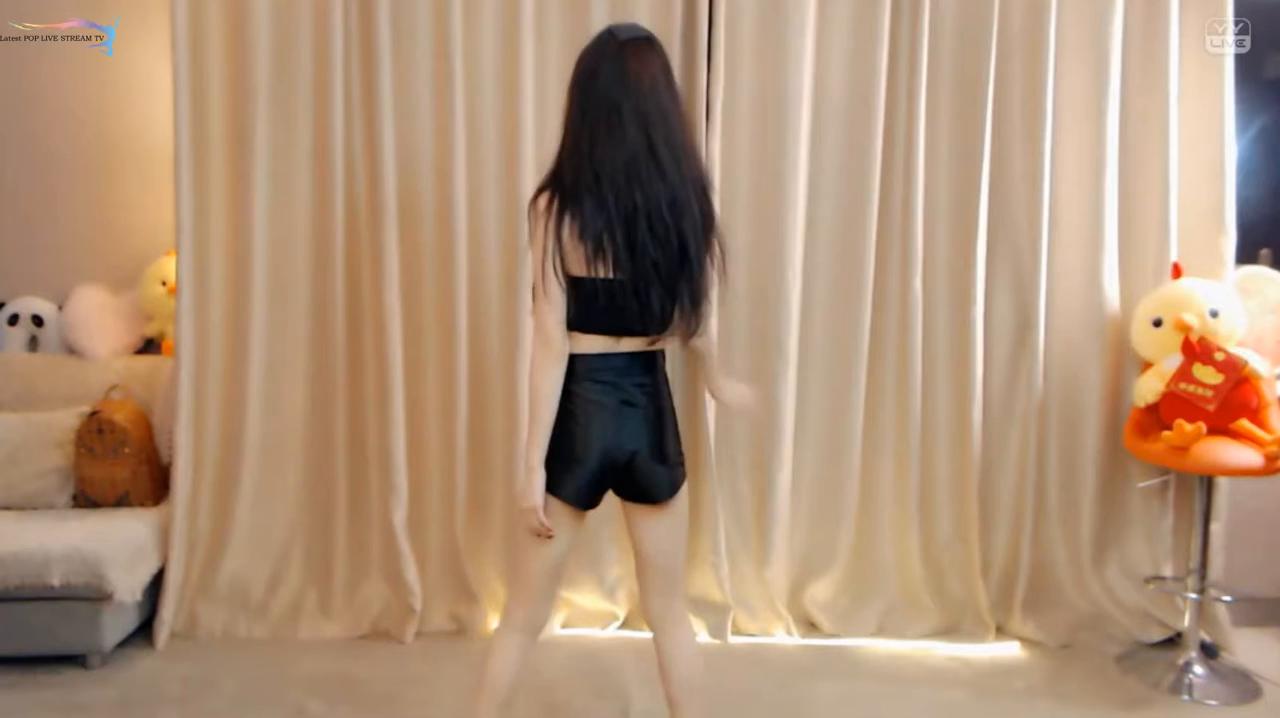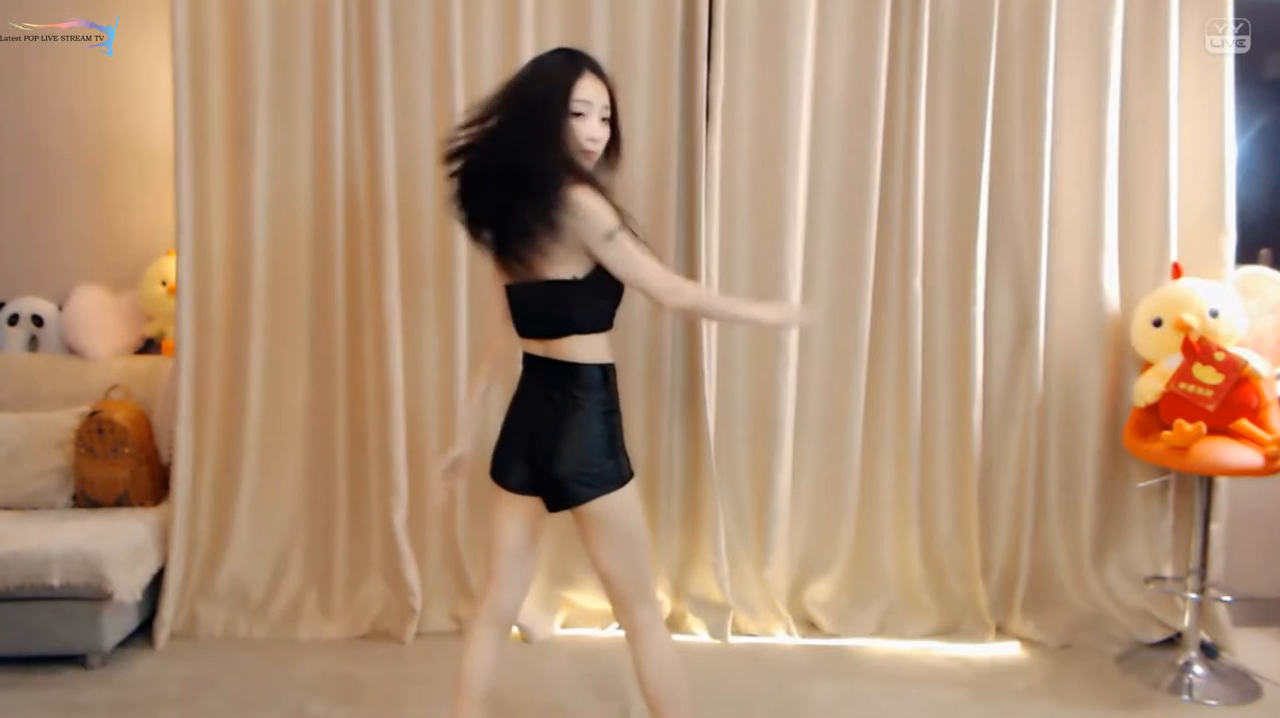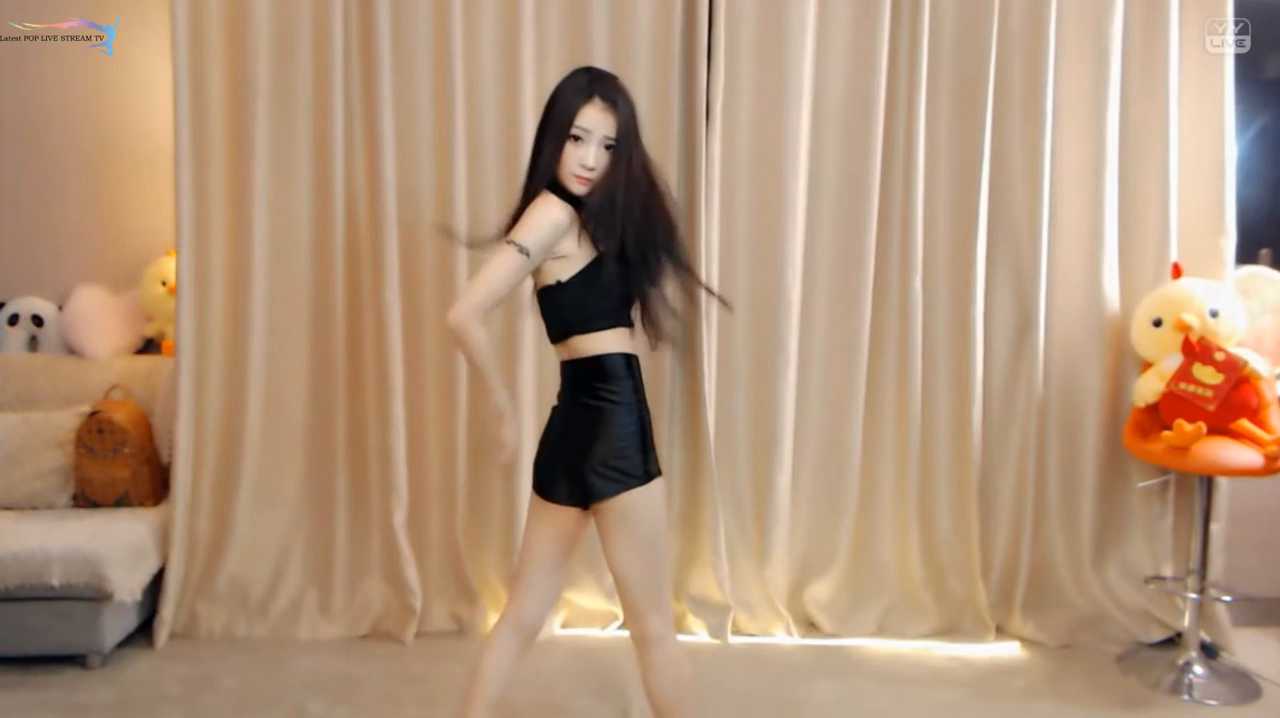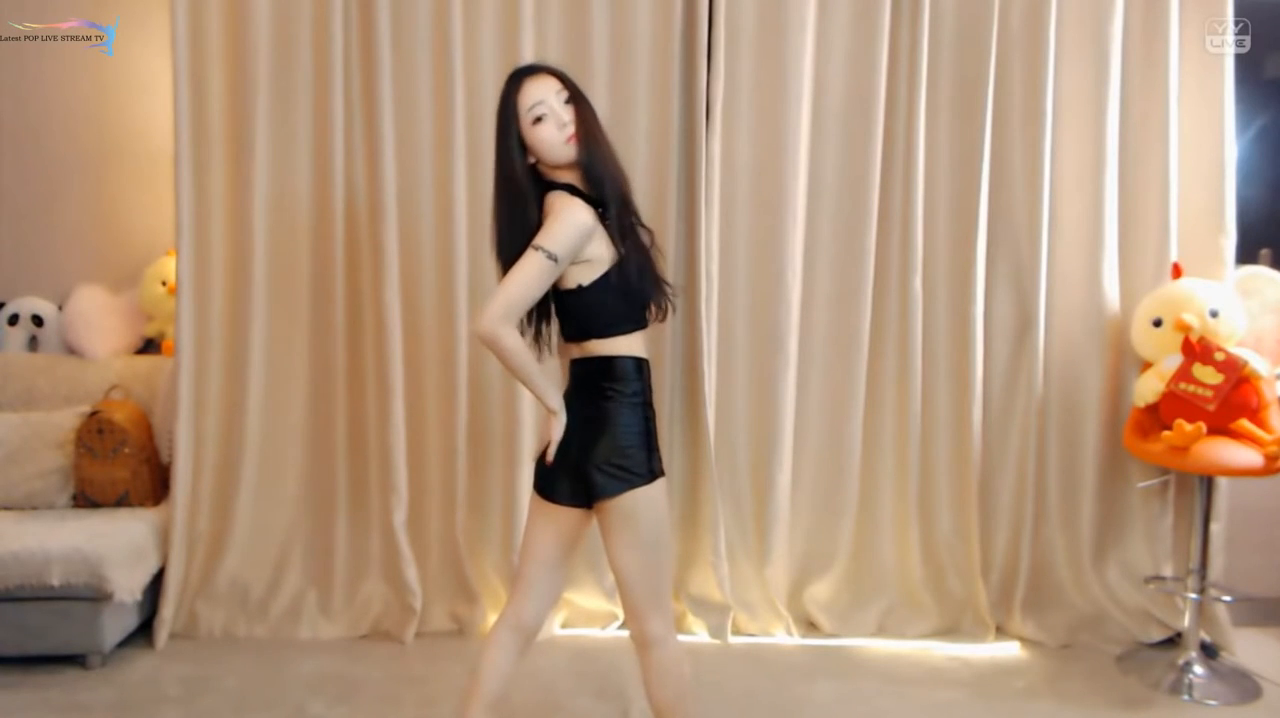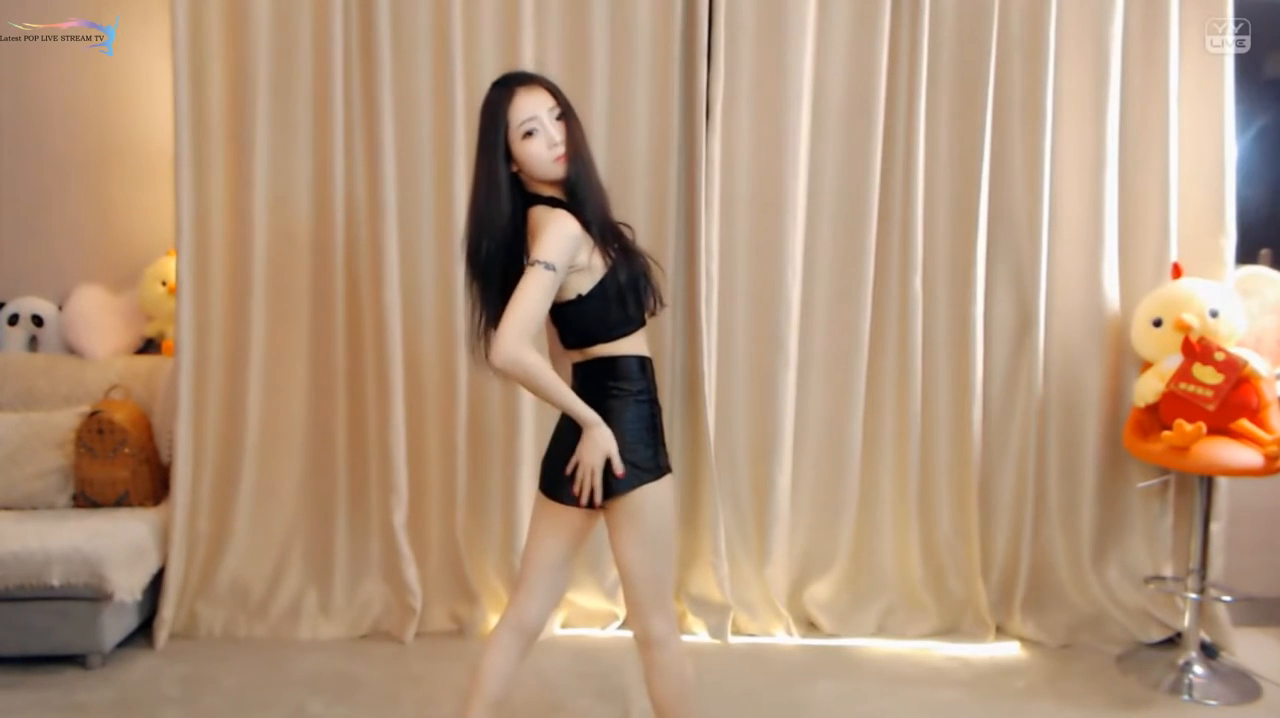
dt=0.5s
person 1, frame 1
left shoulder: (557, 206)
right shoulder: (686, 201)
left elbow: (551, 345)
right elbow: (695, 324)
left wrist: (533, 462)
right wrist: (713, 377)
left hip: (579, 414)
right hip: (648, 413)
left knee: (524, 613)
right knee: (669, 612)
person 1, frame 2
left shoulder: (511, 206)
right shoulder: (576, 204)
right elbow: (670, 291)
left wrist: (468, 430)
right wrist: (764, 312)
left hip: (532, 419)
right hip: (582, 417)
left knee: (494, 609)
right knee: (641, 616)
person 1, frame 3
left shoulder: (595, 215)
right shoulder: (552, 212)
right elbow: (463, 314)
right wrist: (504, 407)
left hip: (578, 422)
right hip: (609, 422)
left knee: (523, 611)
right knee: (652, 626)
person 1, frame 4
left shoulder: (581, 208)
right shoulder: (575, 215)
right elbow: (493, 324)
right wrist: (553, 404)
left hip: (581, 425)
right hip: (617, 423)
left knee: (522, 612)
right knee: (654, 626)
person 1, frame 5
left shoulder: (545, 221)
right shoulder: (562, 227)
right elbow: (508, 350)
left wrist: (583, 420)
right wrist: (593, 423)
left hip: (585, 428)
right hip: (624, 423)
left knee: (525, 612)
right knee: (656, 624)
